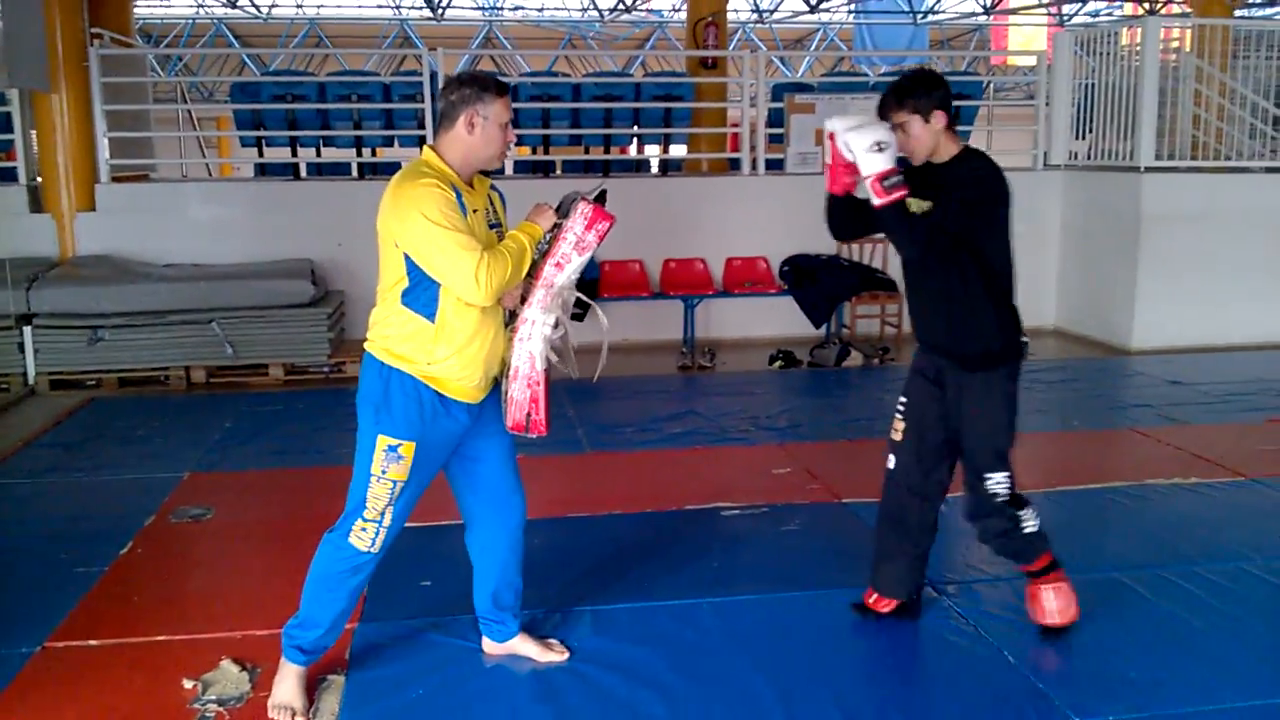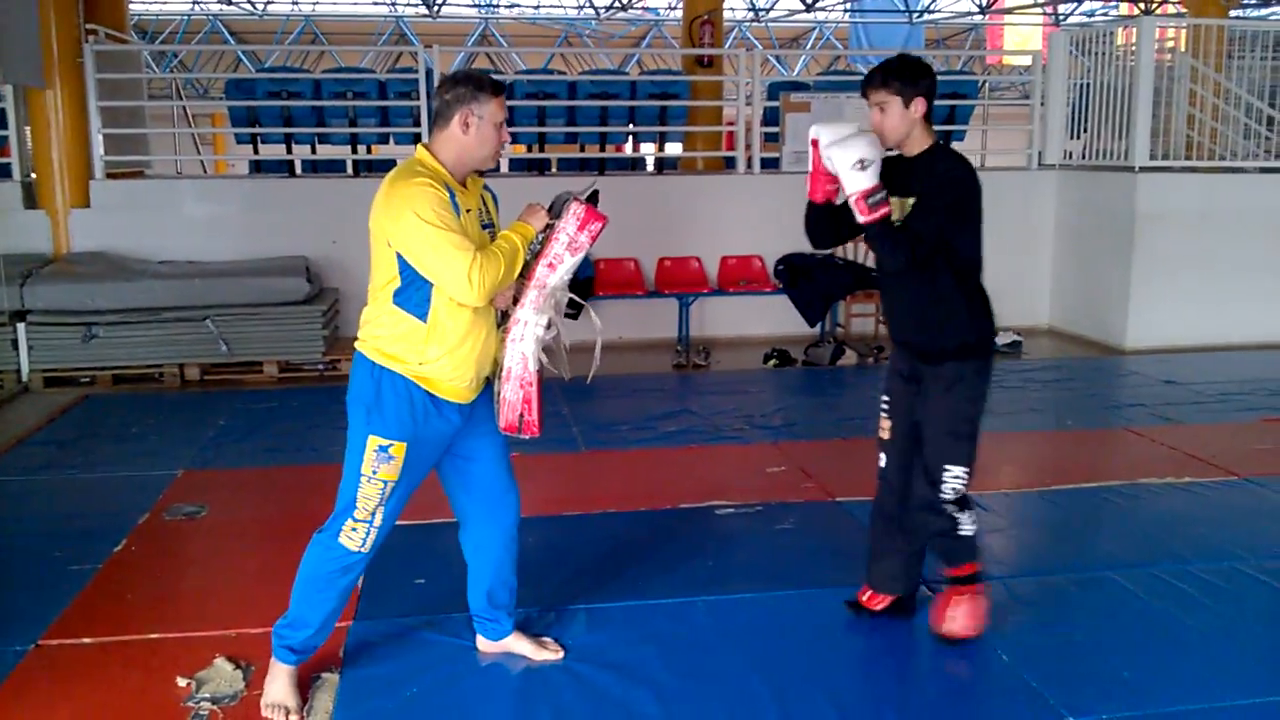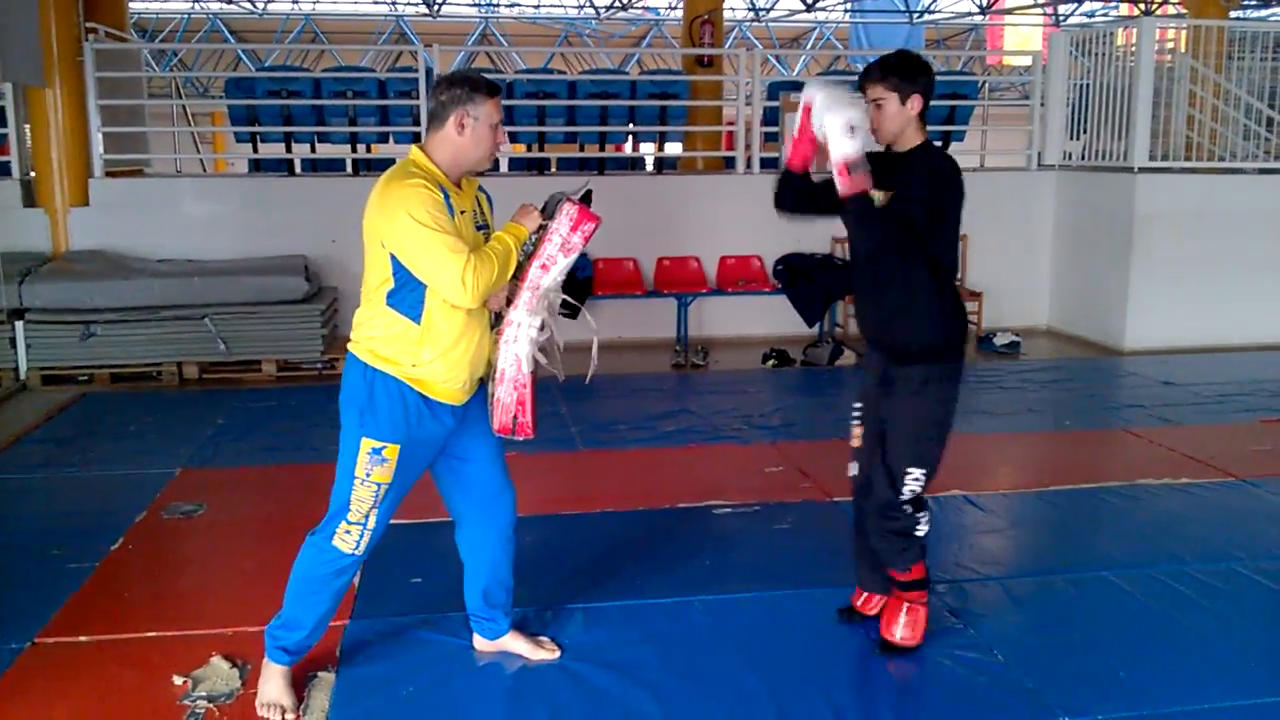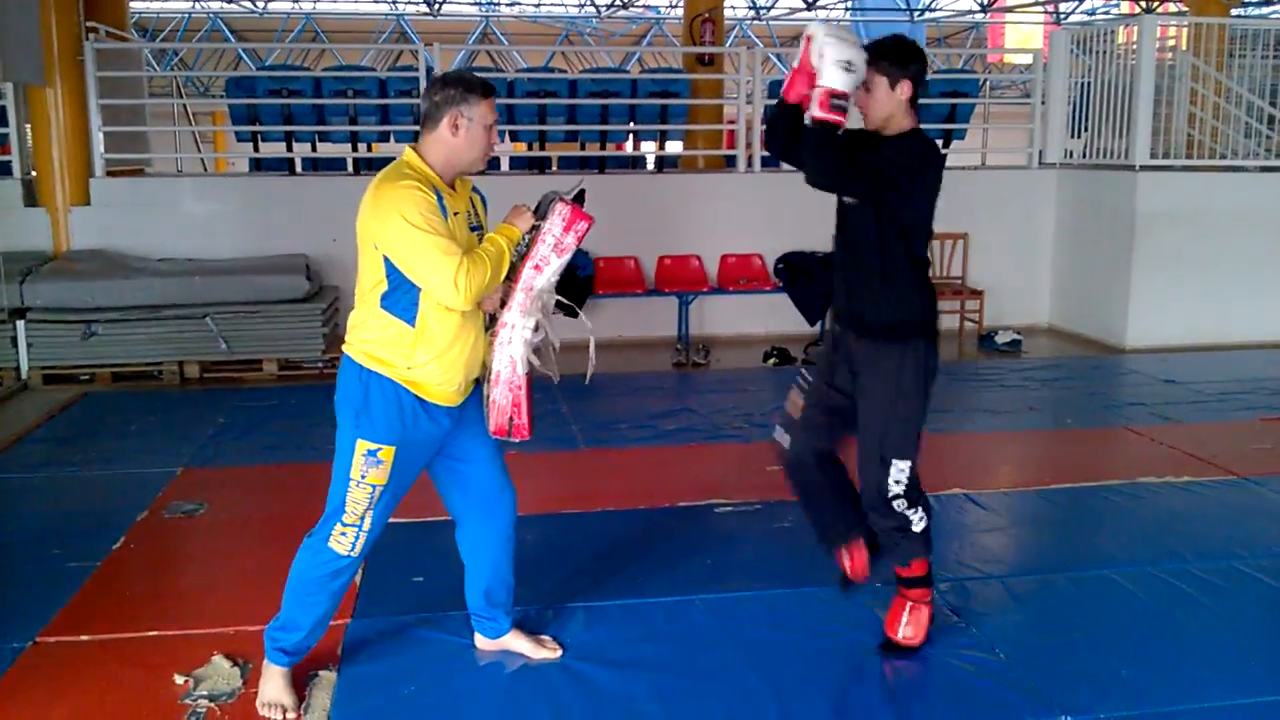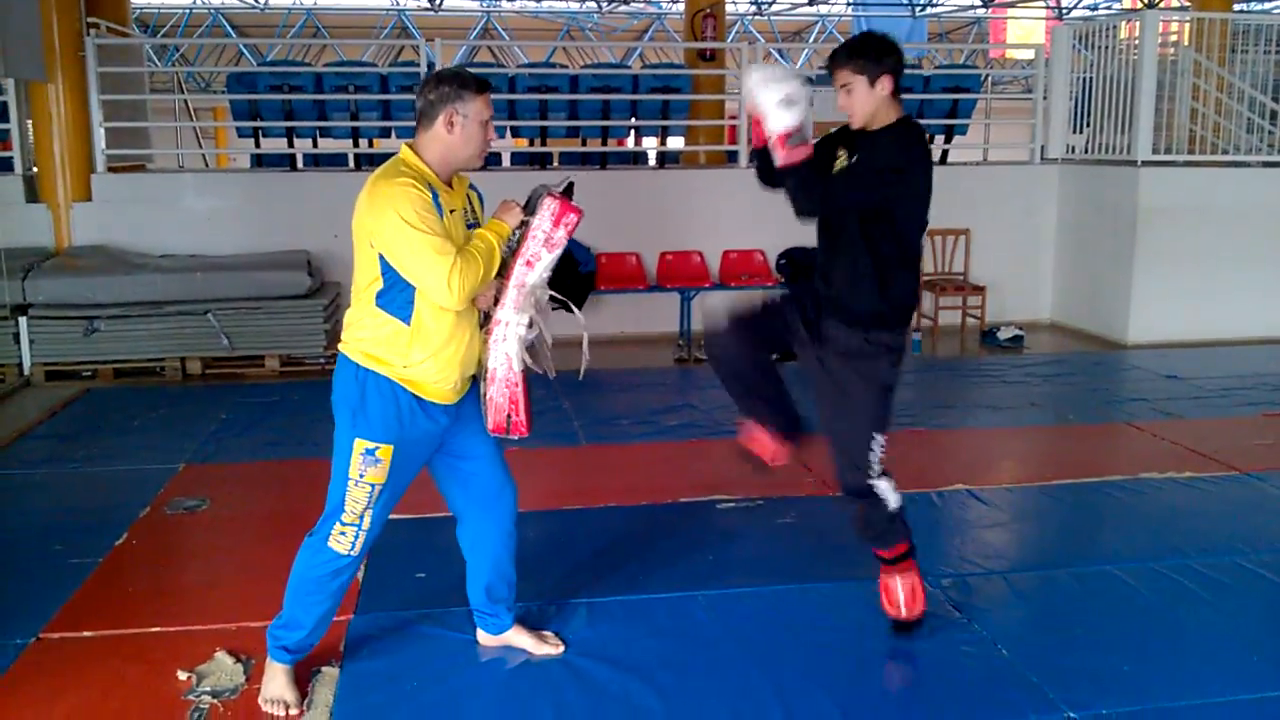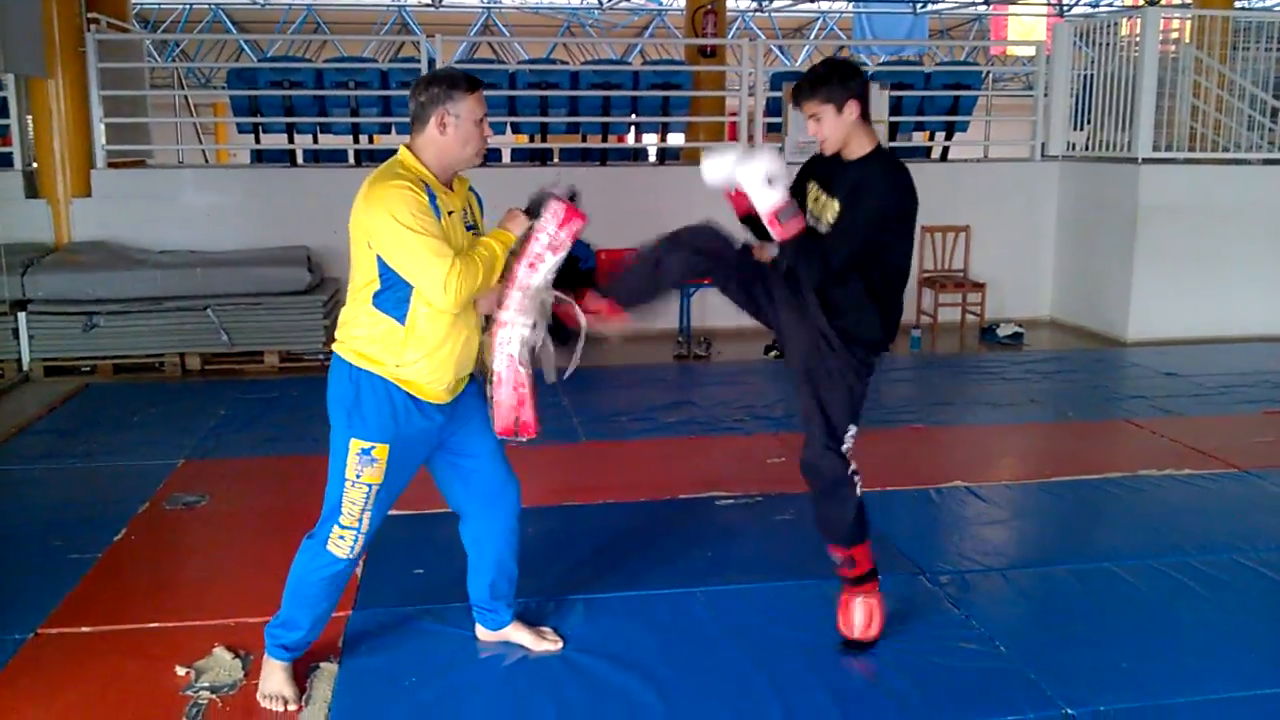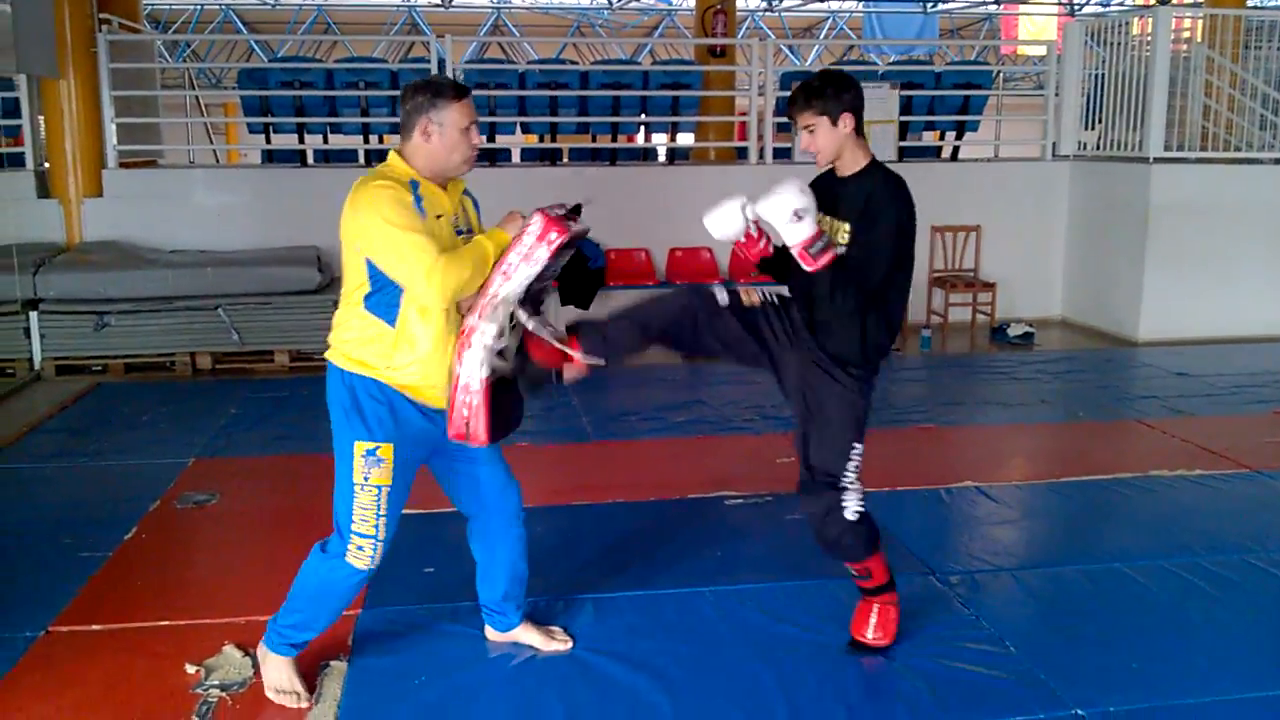
dt=0.1s
person 1, frame 1
left shoulder: (481, 190)
right shoulder: (418, 193)
left elbow: (497, 279)
right elbow: (481, 280)
left wrist: (527, 275)
right wrist: (530, 231)
left hip: (473, 389)
right hip: (410, 389)
left knee: (501, 512)
right knee: (366, 532)
left ankle: (501, 631)
right ankle: (296, 658)
person 1, frame 2
left shoulder: (474, 191)
right shoulder: (411, 192)
right elbow: (473, 281)
left wrist: (512, 286)
right wrist: (523, 231)
left hip: (465, 389)
right hip: (400, 389)
left knee: (495, 510)
right knee: (355, 532)
left ankle: (495, 630)
right ankle: (287, 657)
person 1, frame 3
left shoulder: (469, 191)
right shoulder: (405, 193)
left elbow: (481, 281)
right elbow: (466, 283)
left wrist: (505, 286)
right wrist: (516, 232)
left hip: (458, 391)
right hip: (393, 390)
left knee: (491, 510)
right knee: (349, 533)
left ankle: (492, 629)
right ankle: (280, 657)
person 1, frame 4
left shoulder: (463, 194)
right shoulder: (399, 194)
left elbow: (476, 282)
right elbow: (458, 284)
left wrist: (500, 288)
right wrist: (507, 233)
left hip: (455, 391)
right hip: (387, 392)
left knee: (491, 508)
right knee: (346, 534)
left ankle: (494, 628)
right ankle: (280, 657)
person 1, frame 5
left shoulder: (460, 190)
right shoulder: (394, 192)
left elbow: (471, 280)
right elbow: (450, 284)
left wrist: (494, 286)
right wrist: (497, 229)
left hip: (452, 389)
right hip: (385, 390)
left knee: (492, 505)
right knee: (346, 532)
left ankle: (495, 624)
right ankle: (282, 654)
person 1, frame 6
left shoulder: (462, 195)
right shoulder: (390, 194)
left elbow: (474, 280)
right elbow: (452, 282)
left wrist: (493, 292)
right wrist: (505, 235)
left hip: (449, 389)
right hip: (378, 390)
left knee: (494, 500)
right knee: (344, 533)
left ankle: (495, 617)
right ankle: (281, 651)
person 1, frame 7
left shoulder: (457, 198)
right shoulder: (377, 197)
left elbow: (468, 282)
right elbow: (440, 280)
left wrist: (488, 292)
right wrist: (499, 238)
left hip: (445, 392)
right hip: (375, 394)
left knee: (499, 505)
right knee: (361, 543)
left ankle: (504, 619)
right ankle: (279, 645)
person 2, frame 1
left shoulder: (979, 179)
right shoulder: (916, 177)
left elbow: (920, 245)
right elbow: (845, 227)
left wrist: (882, 180)
right wrist: (843, 170)
left hip: (984, 361)
right hip: (934, 357)
left knee: (989, 491)
right knee: (908, 476)
left ankle: (1045, 573)
right ankle: (894, 588)
person 2, frame 2
left shoulder: (951, 176)
right shoulder: (887, 173)
left elbow: (904, 257)
right elbow: (821, 234)
left wrist: (864, 196)
right wrist: (824, 178)
left hip: (958, 355)
right hip: (910, 350)
left knee: (937, 483)
right knee: (897, 471)
left ankle: (964, 584)
right ankle: (890, 586)
person 2, frame 3
left shoulder: (935, 173)
right shoulder: (872, 167)
left elbow: (875, 240)
right elbow: (792, 201)
left wrist: (851, 179)
right wrist: (804, 146)
left hip: (928, 358)
right hip: (881, 352)
left knee: (900, 485)
right knee: (869, 478)
left ankle: (910, 593)
right ankle: (876, 587)
person 2, frame 4
left shoulder: (917, 154)
right shoulder: (866, 144)
left elbow: (832, 176)
right elbow: (782, 144)
left wrist: (828, 101)
right wrist: (801, 81)
left hip: (897, 341)
right hip: (849, 329)
left knee: (888, 475)
right knee: (802, 448)
left ankle: (914, 590)
right ankle: (852, 539)
person 2, frame 5
left shoulder: (904, 150)
right shoulder: (847, 141)
left elbow: (818, 202)
right elbow: (773, 175)
left wrist: (786, 144)
right wrist: (765, 126)
left hip: (869, 328)
right hip: (821, 306)
left knee: (858, 460)
right knee: (729, 344)
left ankle: (897, 565)
right ankle: (776, 427)
person 2, frame 6
left shoulder: (890, 184)
right shoulder: (822, 170)
left elbow: (846, 270)
right elbow: (793, 243)
left hip: (849, 336)
right hip: (798, 303)
left knee: (828, 466)
right knee: (700, 245)
left ankle: (859, 580)
right ankle: (610, 302)
person 2, frame 7
left shoulder: (888, 198)
right shoulder: (818, 188)
left elbow: (862, 301)
left wrist: (810, 248)
right wrist: (760, 247)
left hip: (842, 362)
right hip: (792, 326)
left knee: (831, 485)
right knee: (685, 307)
left ankle: (878, 592)
right ankle: (573, 350)
